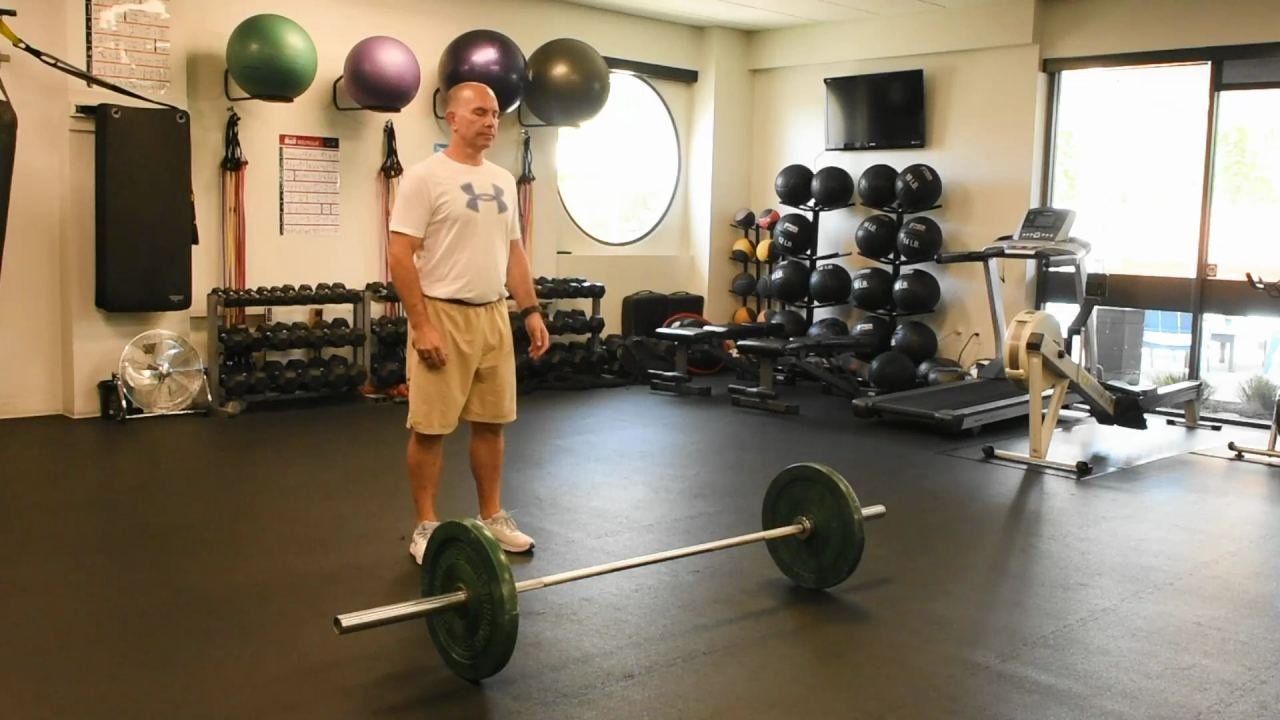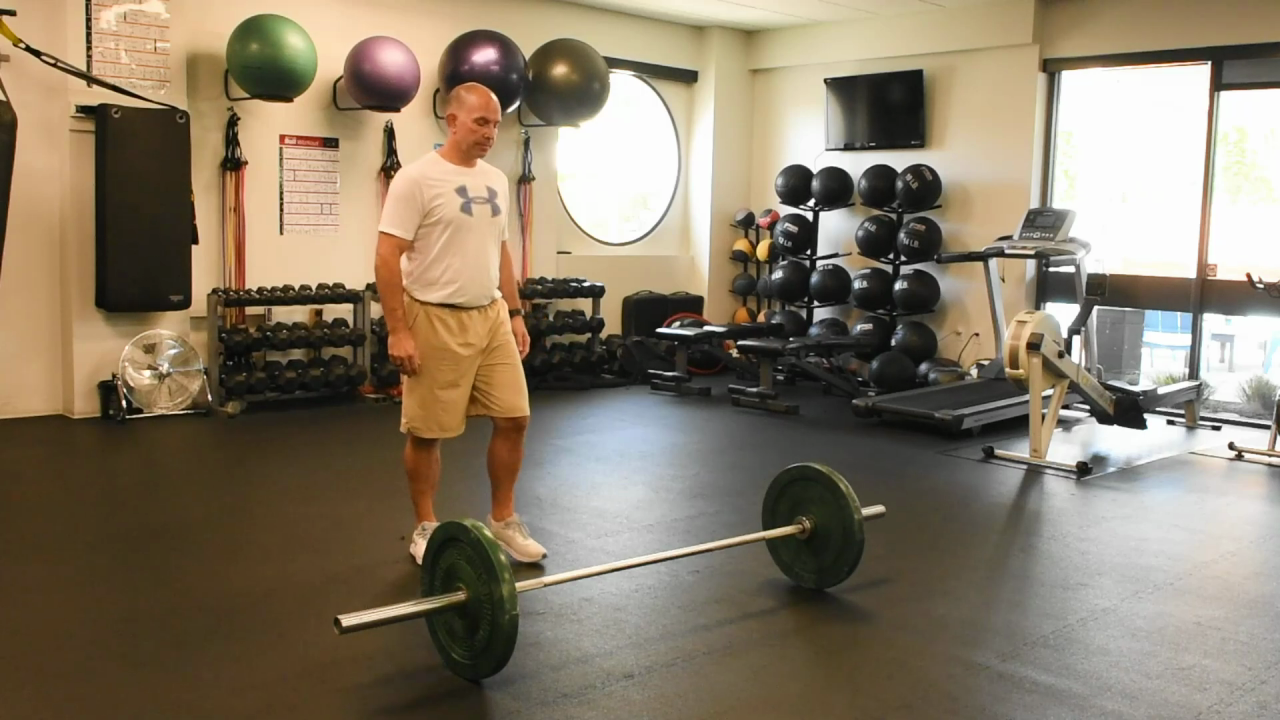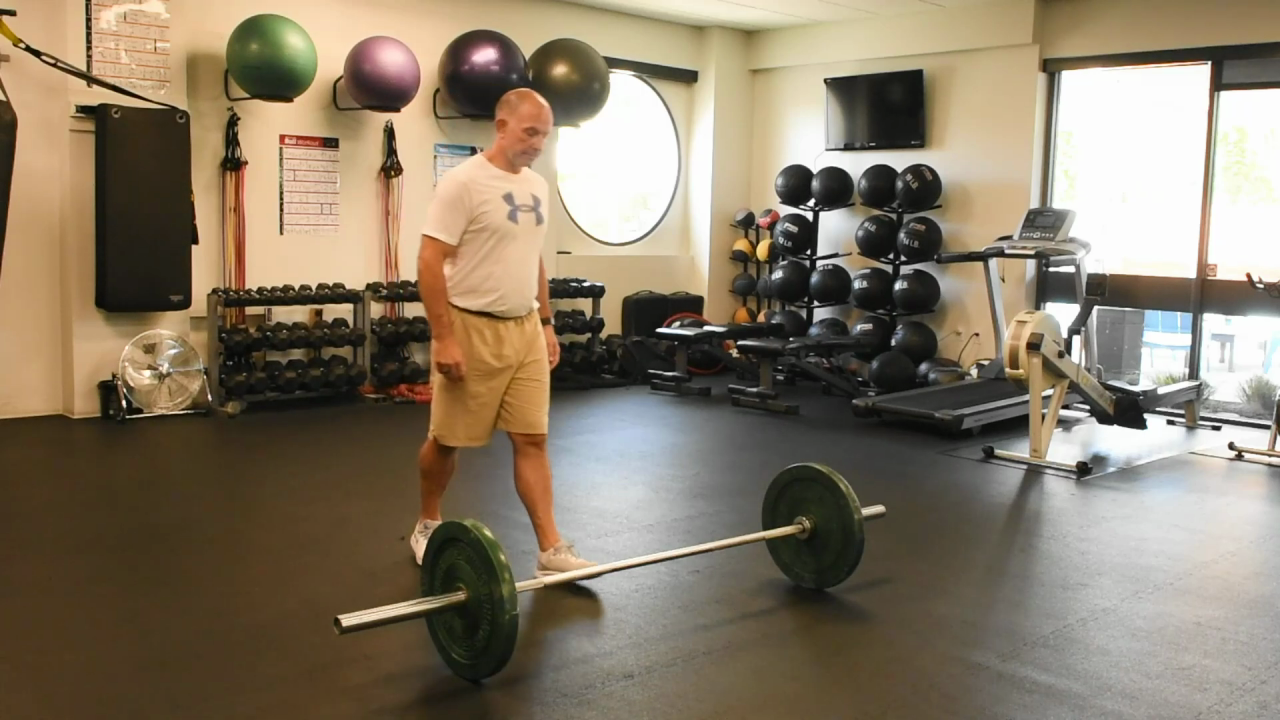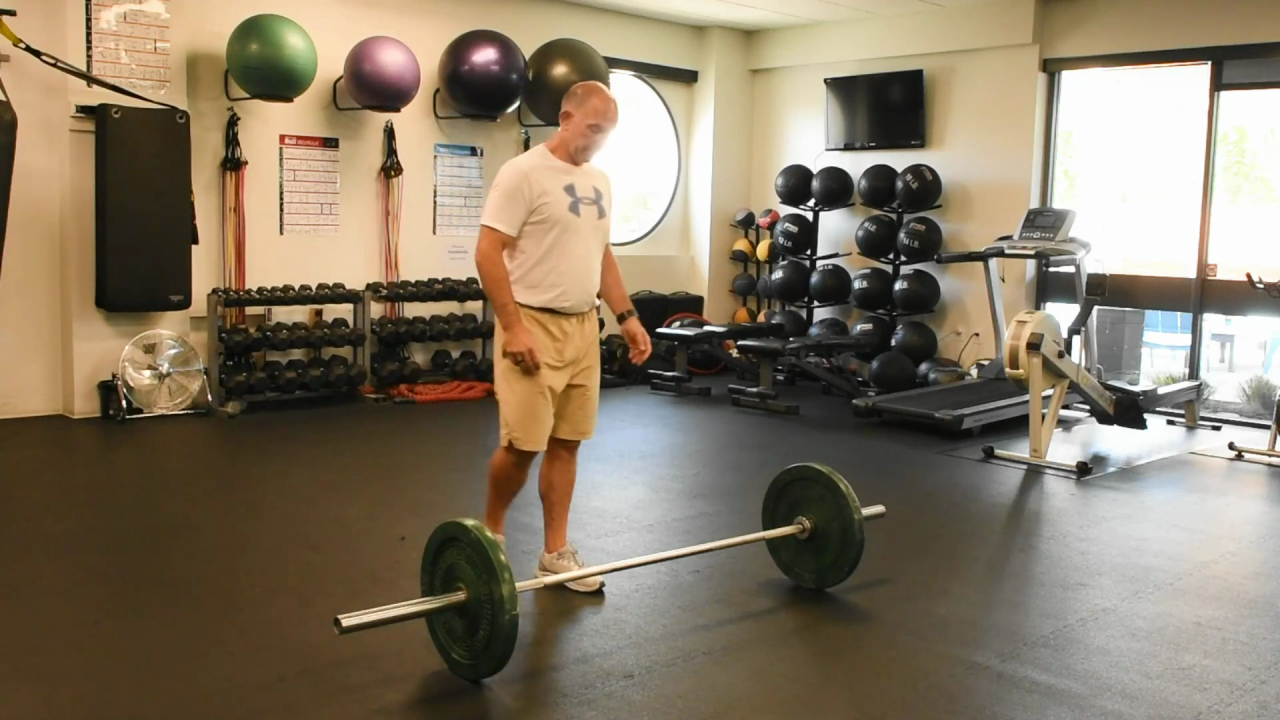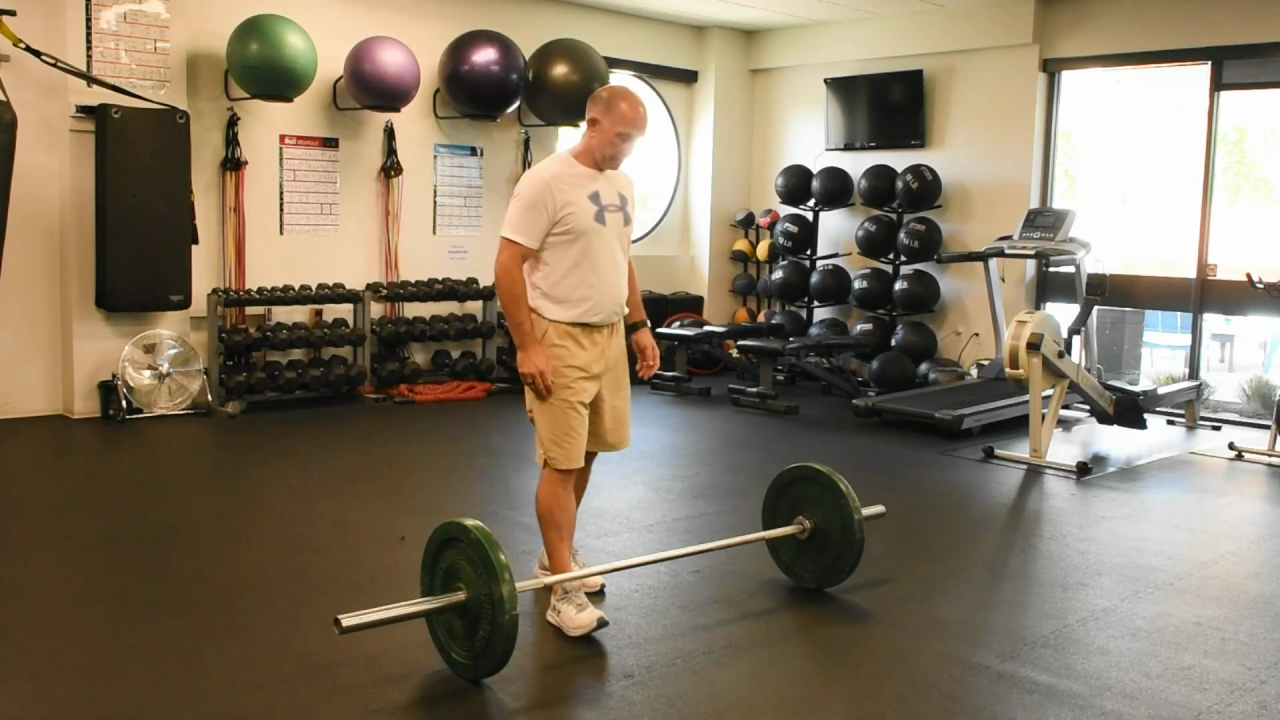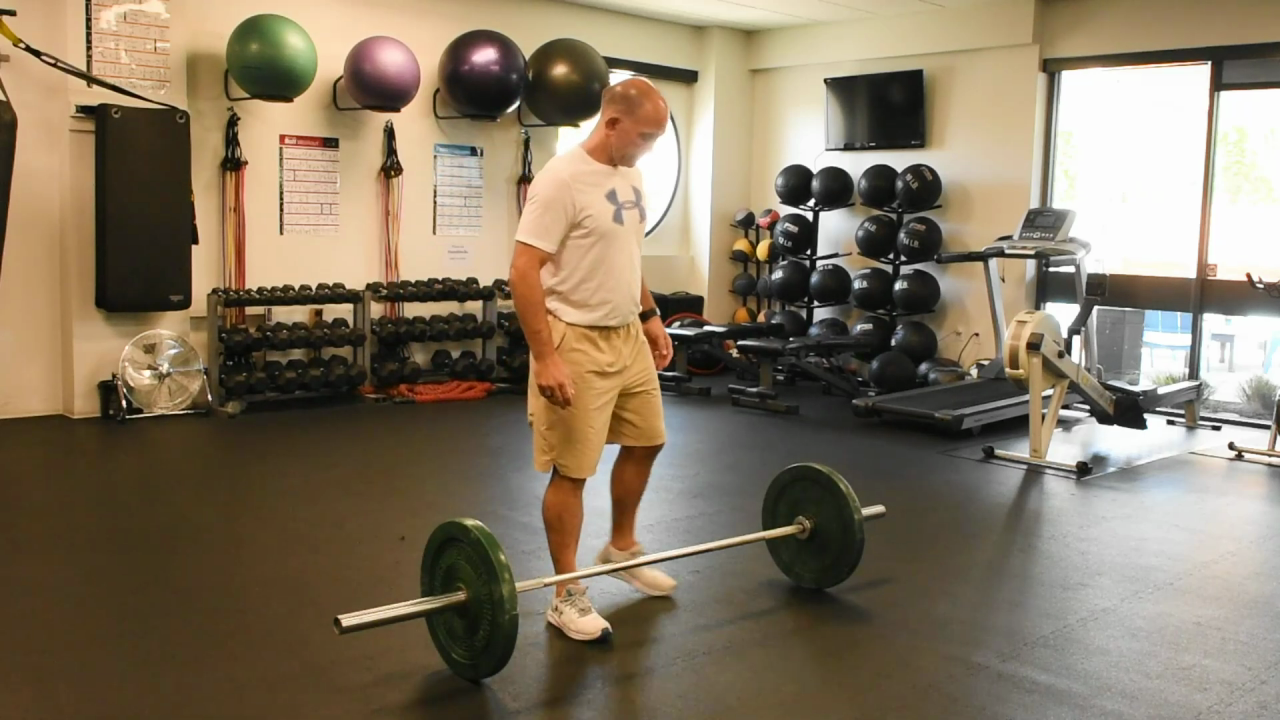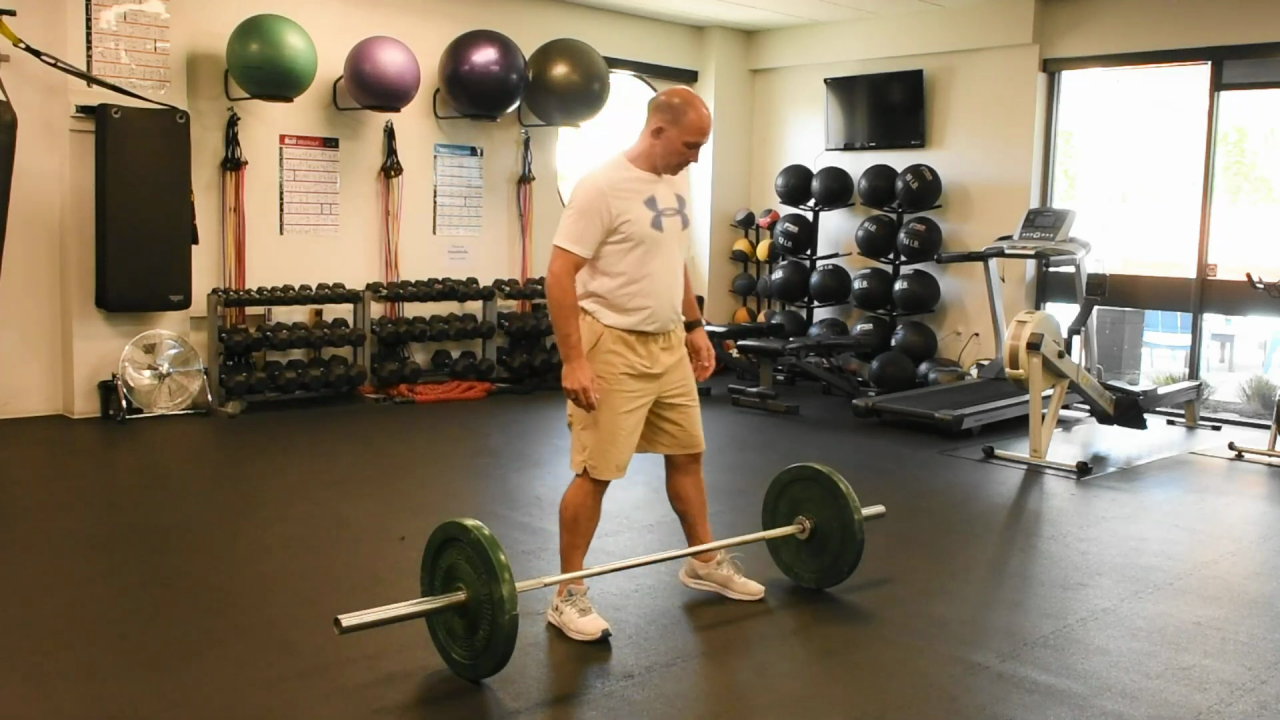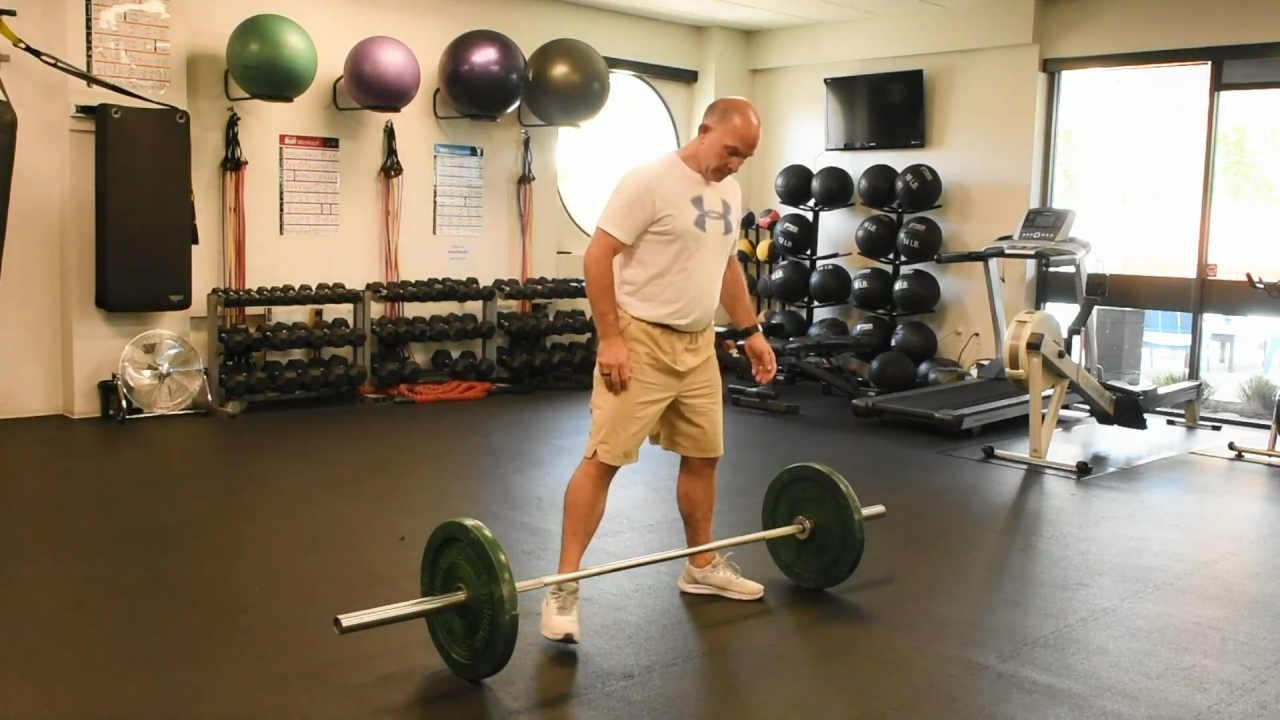
dt=0.4s
person 1, frame 1
left shoulder: (502, 180)
right shoulder: (425, 177)
left elbow: (513, 253)
right elbow: (401, 255)
left wrist: (531, 311)
right wrist: (422, 324)
left hip: (493, 315)
right hip: (444, 316)
left knee: (491, 424)
right knee: (430, 428)
left ankle: (492, 518)
right ankle: (426, 527)
person 1, frame 2
left shoulder: (496, 180)
right shoulder: (417, 179)
right elbow: (388, 258)
left wrist: (516, 314)
right wrist: (398, 331)
left hip: (490, 317)
right hip: (435, 321)
left knee: (514, 418)
right knee: (426, 433)
left ankle: (503, 519)
right ankle: (426, 528)
person 1, frame 3
left shoulder: (537, 186)
right shoulder: (463, 182)
right elbow: (430, 263)
left wrist: (545, 323)
right wrist: (443, 337)
left hip: (522, 330)
right hip: (472, 330)
left knee: (533, 440)
right knee: (447, 439)
left ankle: (551, 548)
right ankle: (427, 526)
person 1, frame 4
left shoulder: (597, 180)
right shoulder: (524, 172)
right elbow: (488, 252)
left wrist: (627, 317)
right wrist: (512, 327)
left hip: (582, 326)
right hip: (533, 324)
left knee: (566, 442)
right knee: (524, 441)
left ankle: (556, 552)
right ankle: (489, 532)
person 1, frame 5
left shoulder: (622, 184)
right shoulder: (547, 181)
right elbow: (508, 265)
left wrist: (639, 327)
right wrist: (528, 346)
left hip: (608, 337)
right hip: (559, 339)
left knee: (586, 455)
right knee: (561, 462)
left ankle: (557, 556)
right ankle: (565, 591)
person 1, frame 6
left shoulder: (629, 177)
right shoulder: (561, 181)
right elbow: (524, 271)
left wrist: (649, 316)
right wrist: (546, 357)
left hip: (626, 337)
right hip: (576, 342)
left knee: (647, 441)
right knee: (571, 471)
left ankle: (622, 546)
right ankle: (567, 595)
person 1, frame 7
left shoulder: (676, 185)
right shoulder: (602, 188)
right elbow: (560, 274)
left wrist: (694, 328)
right wrist: (574, 360)
left hip: (667, 345)
right hip: (614, 347)
left knee: (688, 454)
right knee: (596, 471)
left ankle: (704, 561)
right ankle: (567, 595)
person 1, frame 8
left shoulder: (728, 191)
right shoulder: (650, 181)
left elbow: (728, 266)
right elbow: (598, 256)
left wrist: (753, 333)
right wrist: (611, 338)
left hip: (698, 343)
right hip: (641, 341)
left knee: (704, 455)
right knee: (603, 458)
left ankle: (701, 564)
right ankle: (564, 587)
